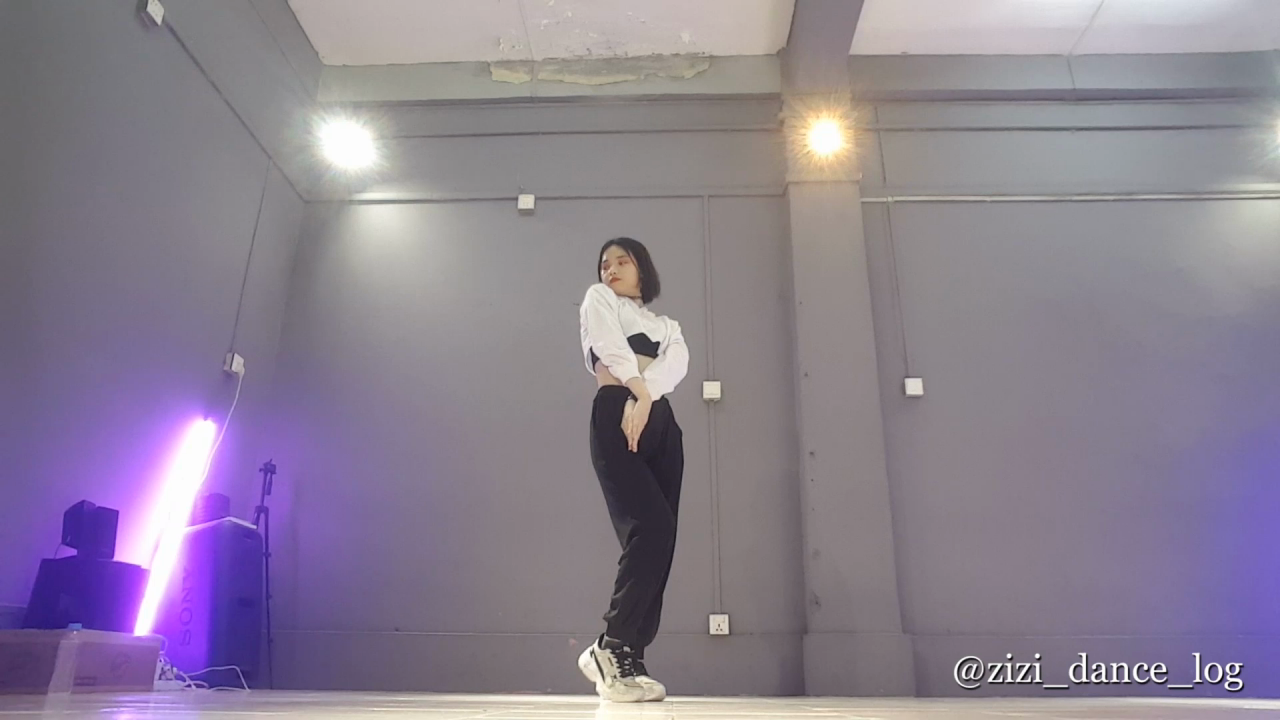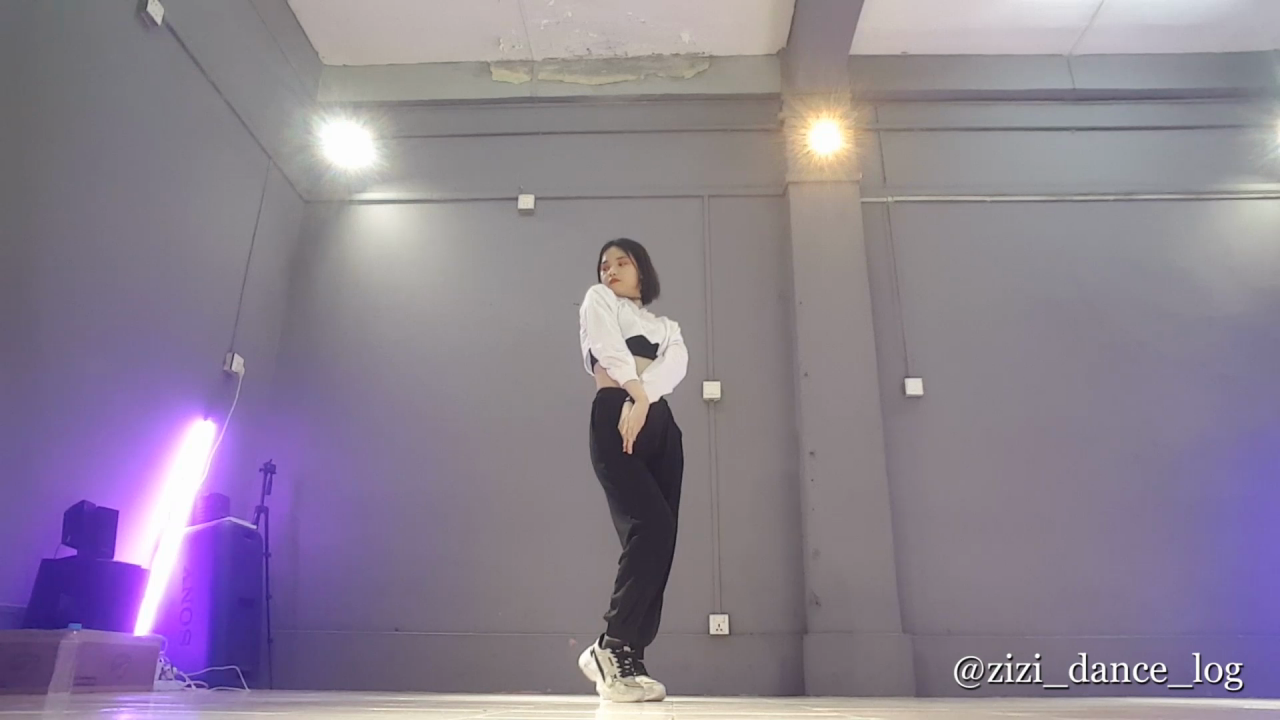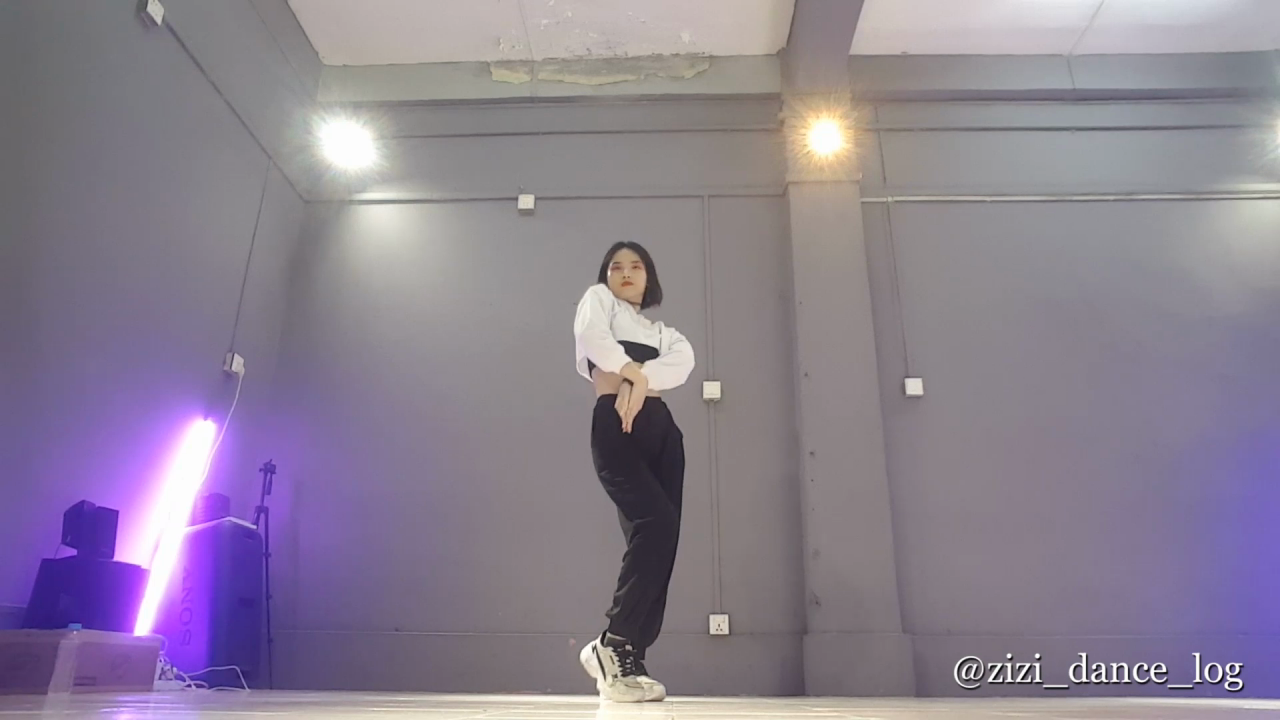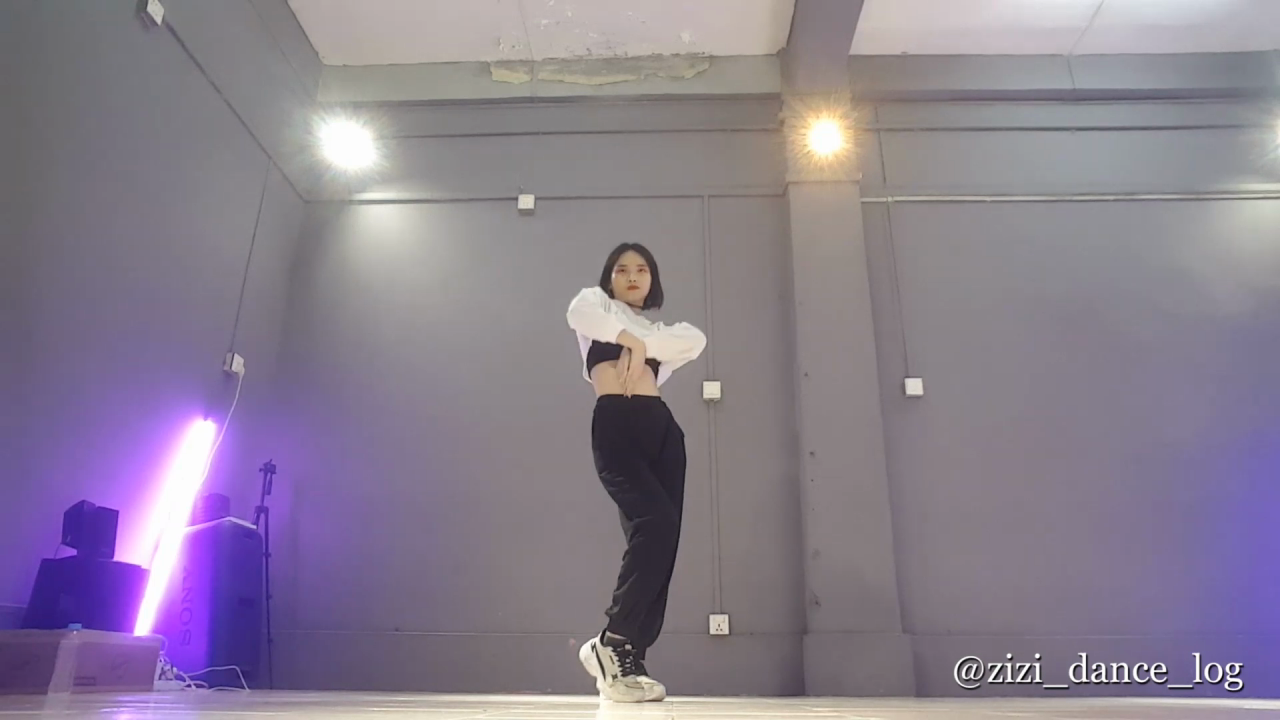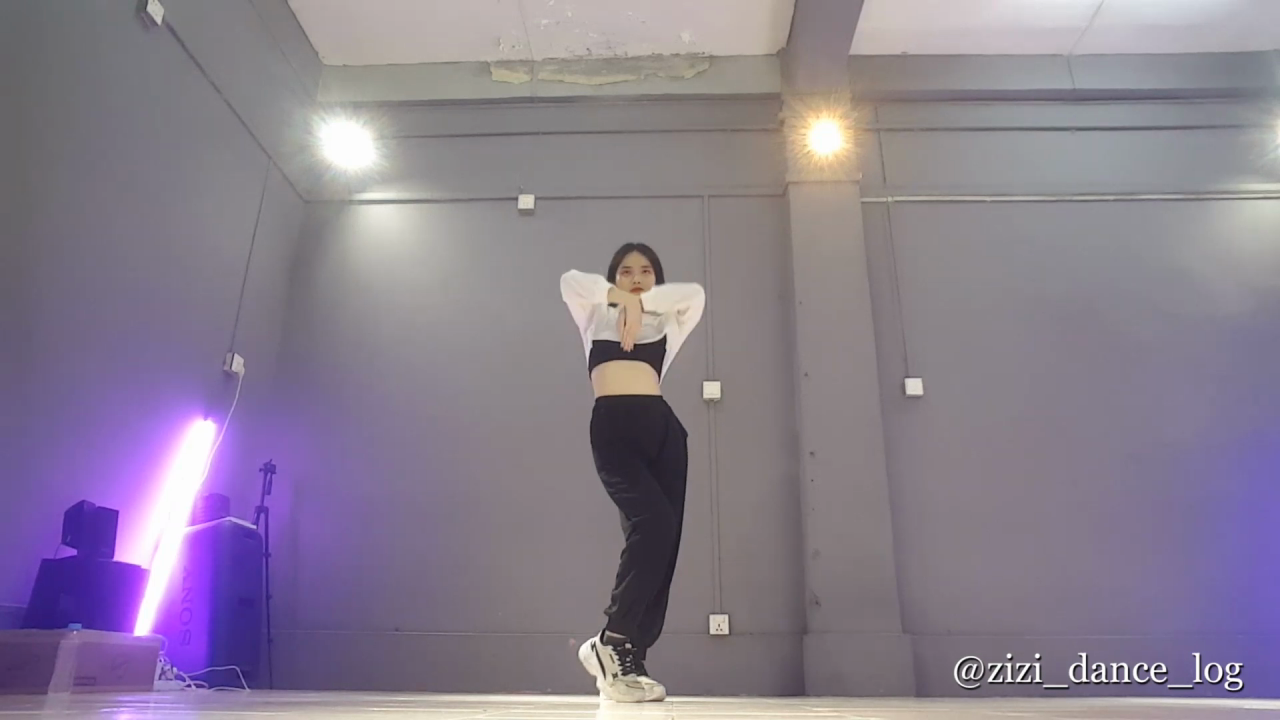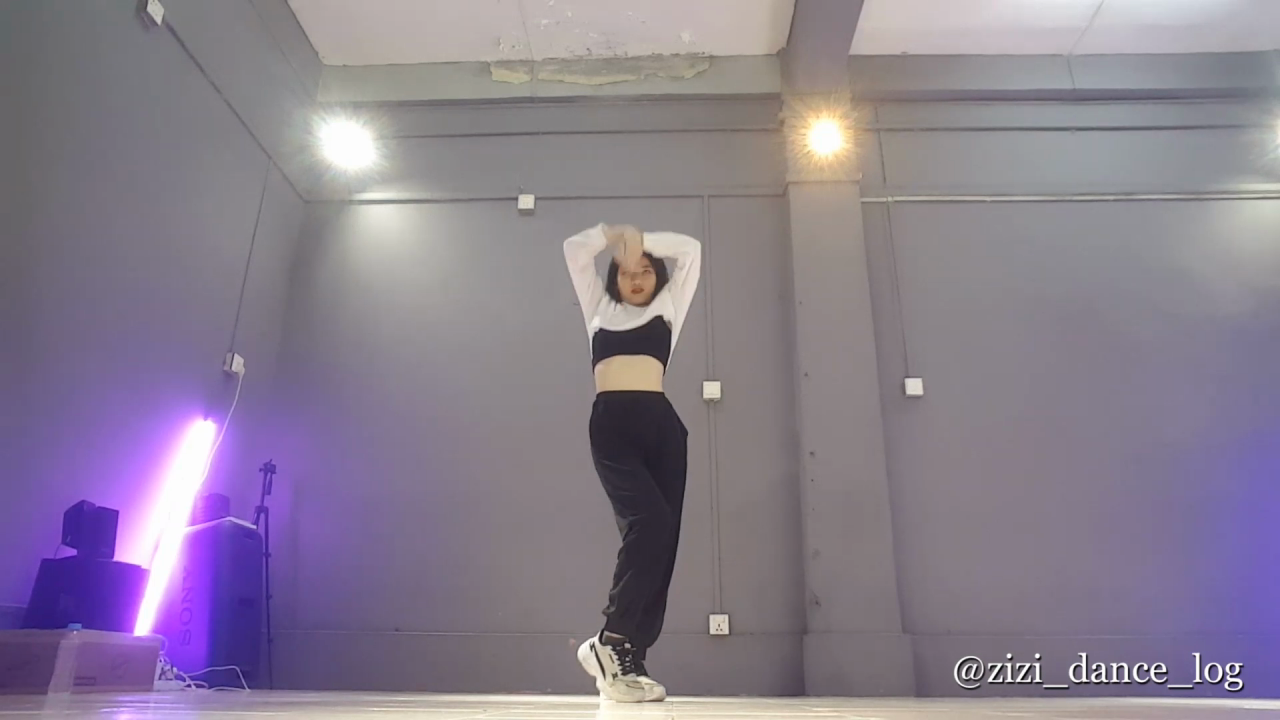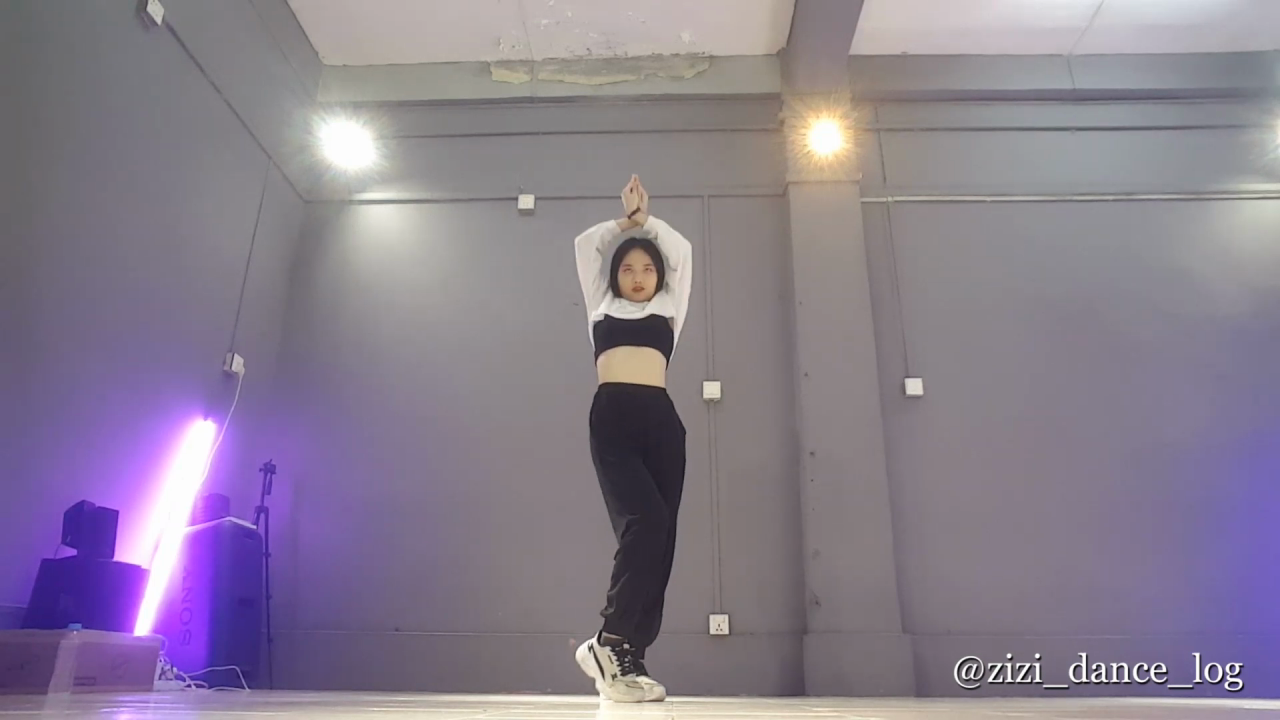
dt=0.4s
person 1, frame 1
left shoulder: (665, 324)
right shoulder: (599, 299)
left elbow: (676, 362)
right elbow: (610, 345)
left wrist: (645, 399)
right wrist: (637, 388)
left hip: (660, 421)
right hip: (616, 415)
left knee: (661, 535)
right knee: (650, 527)
left ankle: (628, 658)
right ankle: (612, 646)
person 1, frame 2
left shoulder: (665, 325)
right shoulder: (598, 300)
left elbow: (675, 365)
right elbow: (608, 346)
left wrist: (642, 400)
right wrist: (635, 389)
left hip: (659, 423)
right hip: (615, 418)
left knee: (660, 537)
right knee: (651, 527)
left ankle: (629, 657)
right ankle: (612, 645)
person 1, frame 3
left shoulder: (661, 330)
right shoulder: (598, 299)
left elbow: (684, 361)
right elbow: (590, 336)
left wrist: (641, 382)
right wrist: (631, 370)
left hip: (660, 427)
right hip: (616, 425)
left knee: (661, 536)
right knee: (656, 525)
left ankle: (629, 658)
right ankle: (613, 643)
person 1, frame 4
left shoulder: (660, 329)
right shoulder: (599, 304)
left elbow: (695, 340)
right elbow: (579, 313)
left wrist: (644, 344)
right wrist: (628, 335)
left hip: (661, 427)
right hip: (615, 425)
left knee: (663, 537)
right knee: (655, 524)
left ankle: (629, 658)
right ankle: (612, 642)
person 1, frame 5
left shoulder: (666, 320)
right shoulder: (597, 314)
left elbow: (694, 294)
right elbow: (572, 281)
left wrist: (642, 303)
right wrist: (621, 298)
left hip: (661, 427)
right hip: (613, 427)
left knee: (665, 537)
right knee: (652, 523)
left ankle: (629, 657)
right ankle: (612, 641)
person 1, frame 6
left shoulder: (668, 309)
right shoulder: (600, 308)
left elbow: (689, 249)
right elbow: (575, 247)
left wrist: (644, 240)
right wrist: (615, 235)
left hip: (661, 423)
right hip: (612, 425)
left knee: (663, 535)
right knee: (648, 523)
left ankle: (629, 657)
right ankle: (611, 642)
person 1, frame 7
left shoulder: (669, 308)
right shoulder: (601, 304)
left elbow: (681, 250)
right elbow: (585, 244)
left wrist: (644, 217)
right wrist: (626, 220)
left hip: (660, 419)
right hip: (612, 418)
left knee: (659, 534)
right knee: (644, 521)
left ankle: (627, 655)
right ankle: (611, 642)
